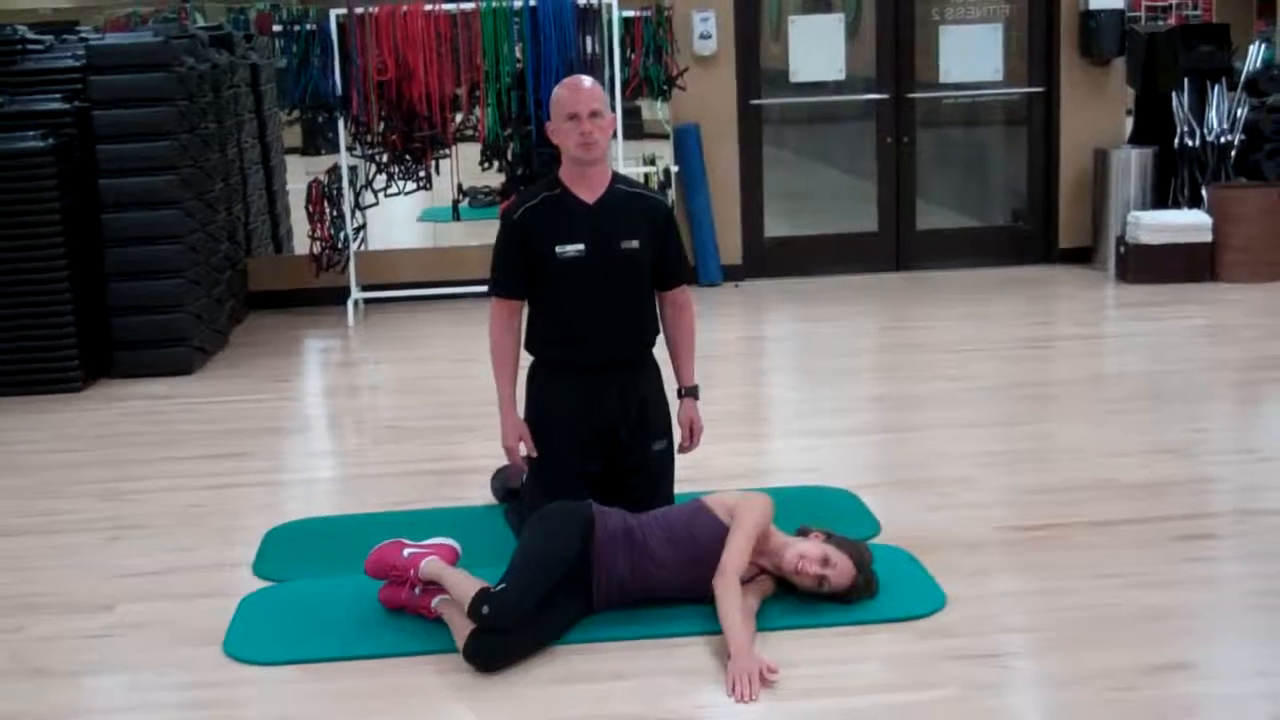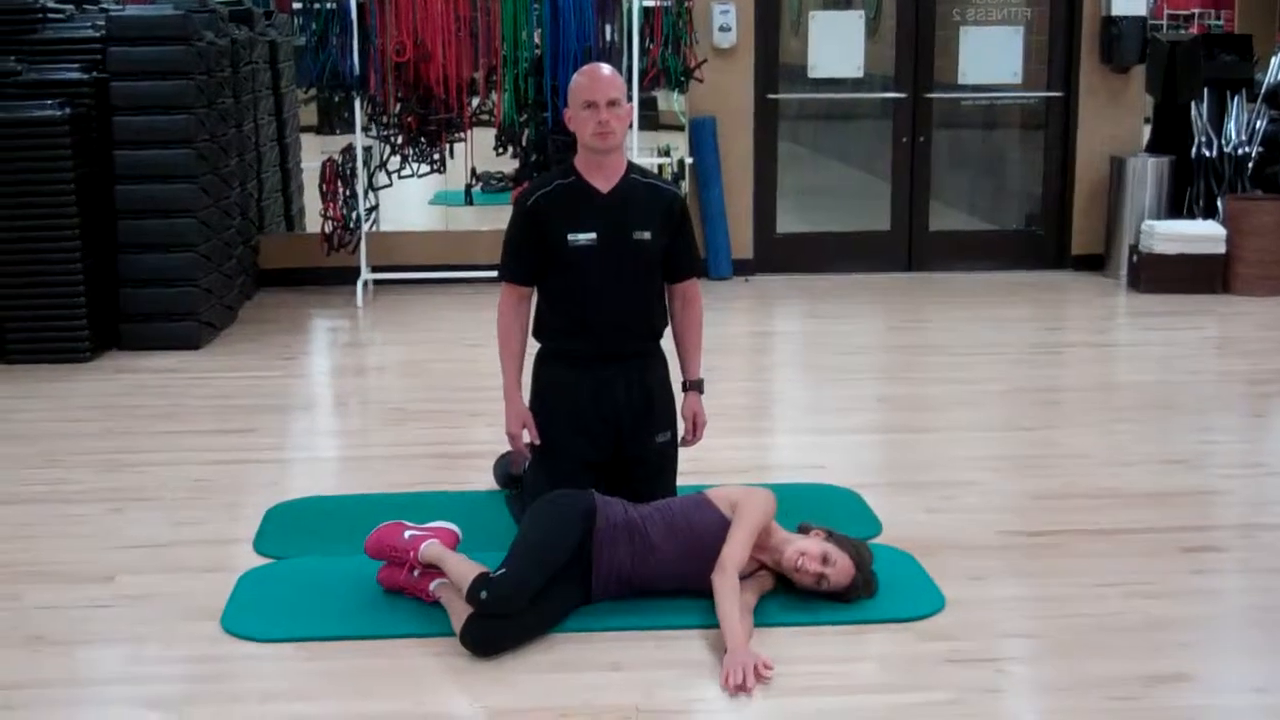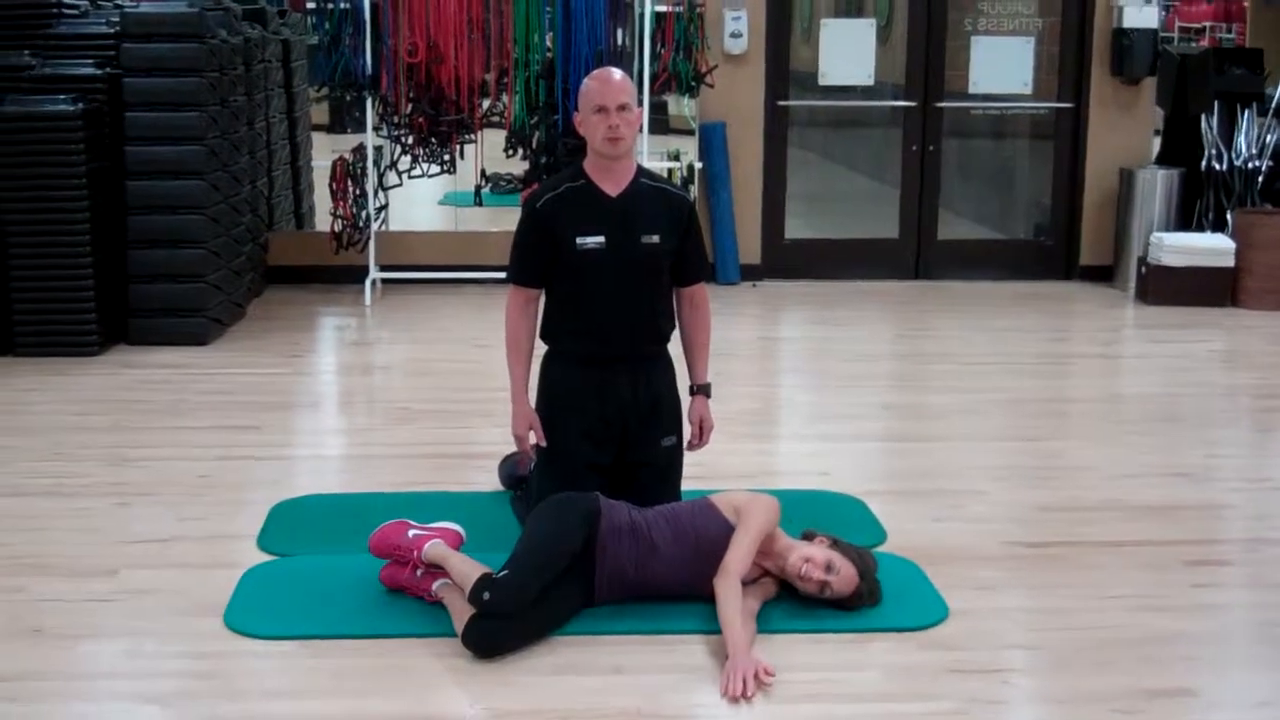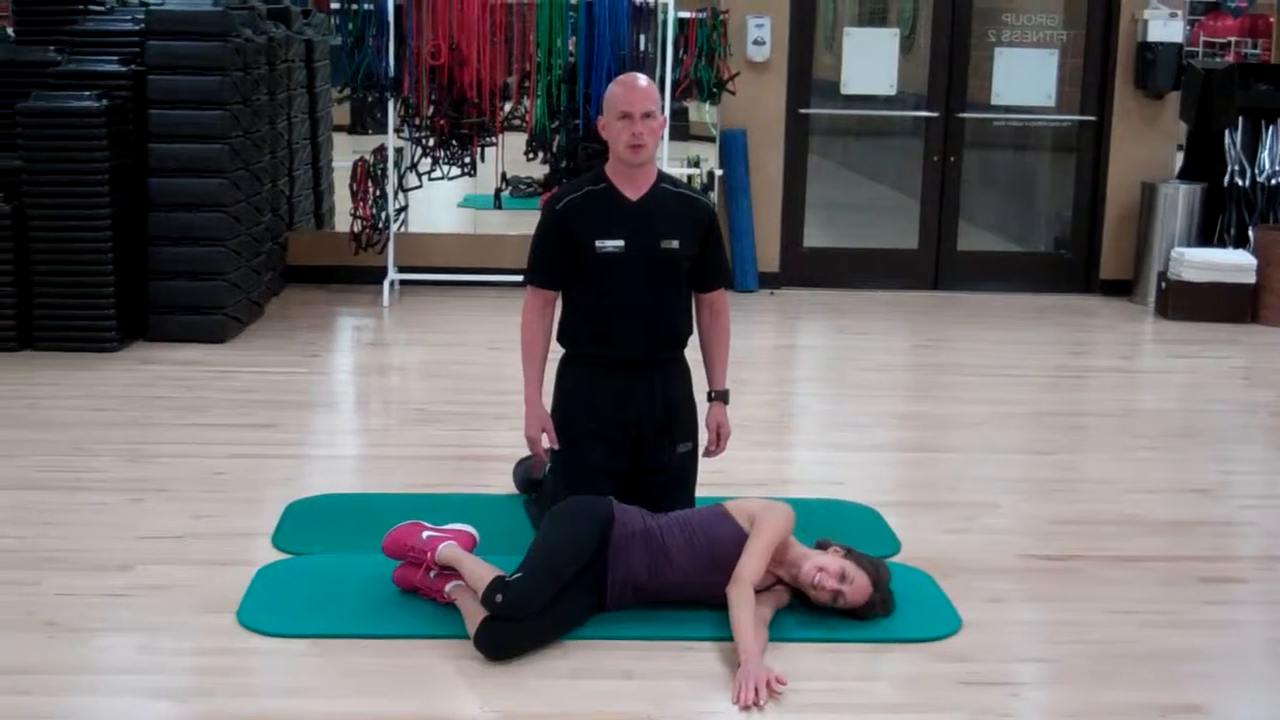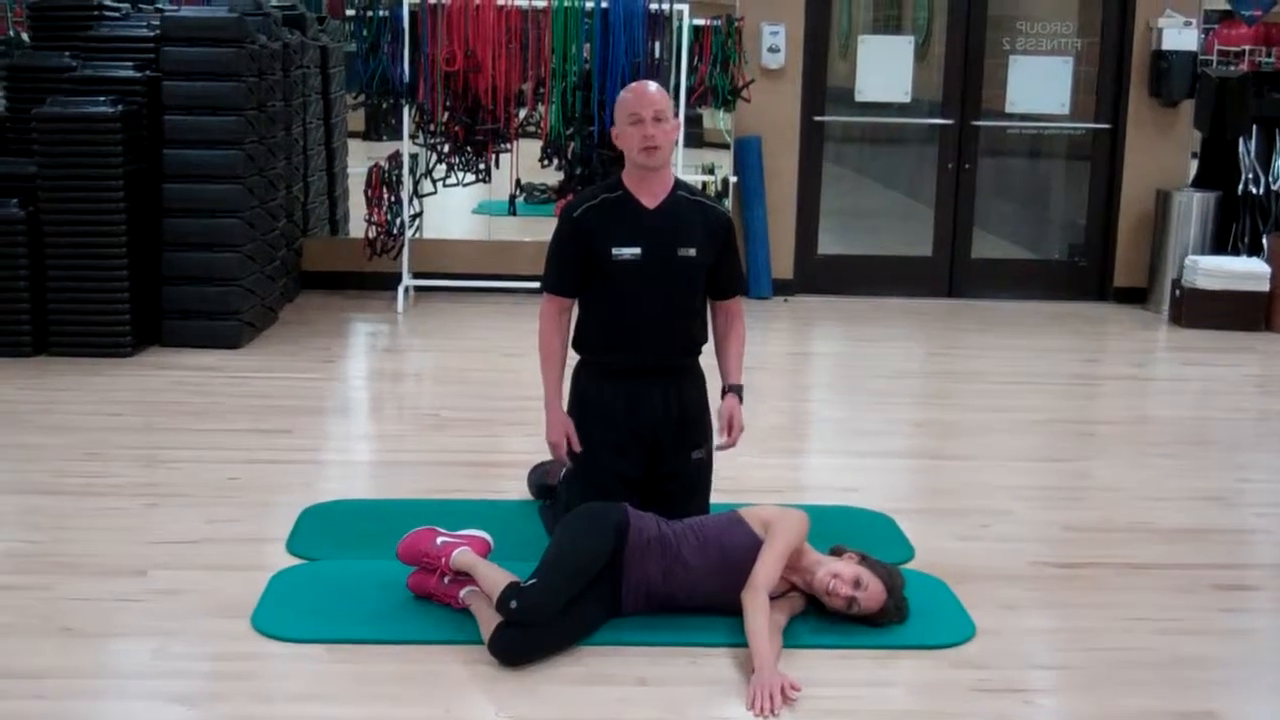
dt=0.5s
person 1, frame 1
left shoulder: (762, 583)
right shoulder: (758, 507)
left elbow: (739, 605)
right elbow: (724, 577)
left wrist: (742, 652)
right wrist: (742, 652)
left hip: (588, 594)
right hip: (578, 533)
left knee: (487, 652)
right knee: (501, 613)
left ankle: (433, 597)
right ankle: (426, 563)
person 1, frame 2
left shoulder: (761, 581)
right shoulder: (761, 502)
left elbow: (738, 600)
right elbow: (723, 571)
left wrist: (739, 646)
right wrist: (738, 649)
left hip: (589, 585)
right hip: (579, 520)
left knee: (484, 638)
right knee: (500, 596)
left ankle: (432, 581)
right ankle: (425, 543)
person 1, frame 3
left shoulder: (765, 587)
right shoulder: (764, 509)
left elbow: (740, 606)
right elbow: (726, 578)
left wrist: (740, 654)
right wrist: (739, 655)
left hip: (591, 588)
right hip: (584, 522)
left knee: (486, 639)
right knee: (503, 597)
left ankle: (436, 582)
right ankle: (430, 544)
person 1, frame 4
left shoulder: (778, 595)
right shoulder: (780, 517)
left elbow: (753, 613)
right elbow: (739, 585)
left wrist: (752, 662)
right wrist: (750, 661)
left hip: (606, 593)
right hip: (597, 527)
left knee: (498, 643)
right knee: (515, 601)
left ankle: (450, 584)
right ankle: (443, 547)
person 1, frame 5
left shoulder: (793, 601)
right shoulder: (793, 522)
left elbow: (766, 618)
right elbow: (754, 591)
left wrist: (765, 669)
right wrist: (765, 667)
left hip: (619, 597)
right hip: (612, 532)
left knee: (512, 647)
right knee: (529, 607)
left ankle: (464, 587)
right ankle: (457, 552)
person 2, frame 1
left shoulder: (650, 208)
right shoulder: (526, 216)
left elbow: (675, 301)
right elbow: (505, 315)
left wrist: (688, 392)
right wrist: (508, 411)
left hip: (638, 387)
right hip: (559, 391)
right ankle: (516, 484)
person 2, frame 2
left shoulder: (664, 200)
right shoulder: (538, 202)
left elbow: (684, 294)
right elbow: (515, 300)
left wrist: (693, 386)
right wrist: (513, 397)
left hip: (644, 378)
right hip: (565, 380)
right ankle: (520, 472)
person 2, frame 3
left shoulder: (673, 204)
right shoulder: (547, 205)
left elbow: (692, 298)
right elbow: (523, 302)
left wrist: (700, 390)
right wrist: (519, 398)
left hip: (651, 382)
right hip: (571, 382)
right ankle: (527, 475)
person 2, frame 4
left shoulder: (694, 210)
right shoulder: (568, 208)
left elbow: (712, 305)
right elbow: (539, 304)
left wrist: (718, 396)
right wrist: (533, 400)
left hip: (666, 386)
right hip: (588, 385)
right ankle: (541, 478)
person 2, frame 5
left shoulder: (710, 217)
right shoulder: (585, 215)
left elbow: (727, 310)
right elbow: (555, 310)
left wrist: (732, 389)
right wrist: (554, 406)
left hip: (682, 393)
right hip: (603, 392)
right ankle: (557, 482)
